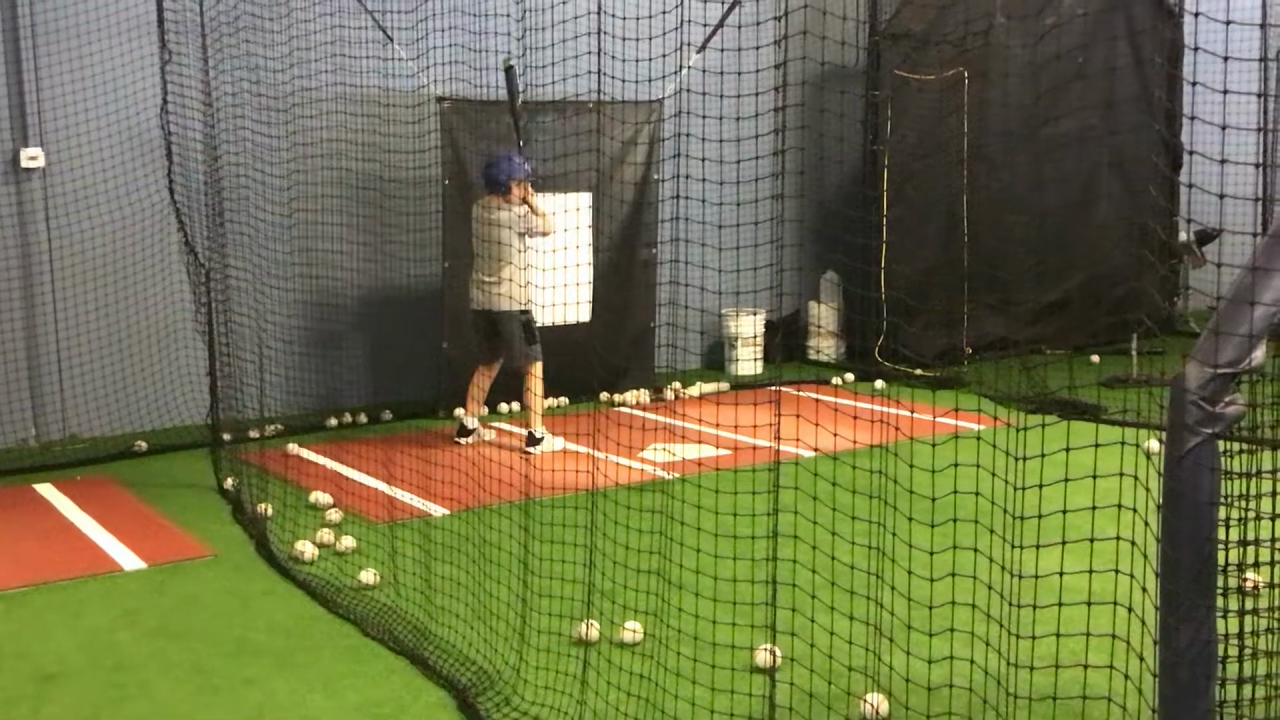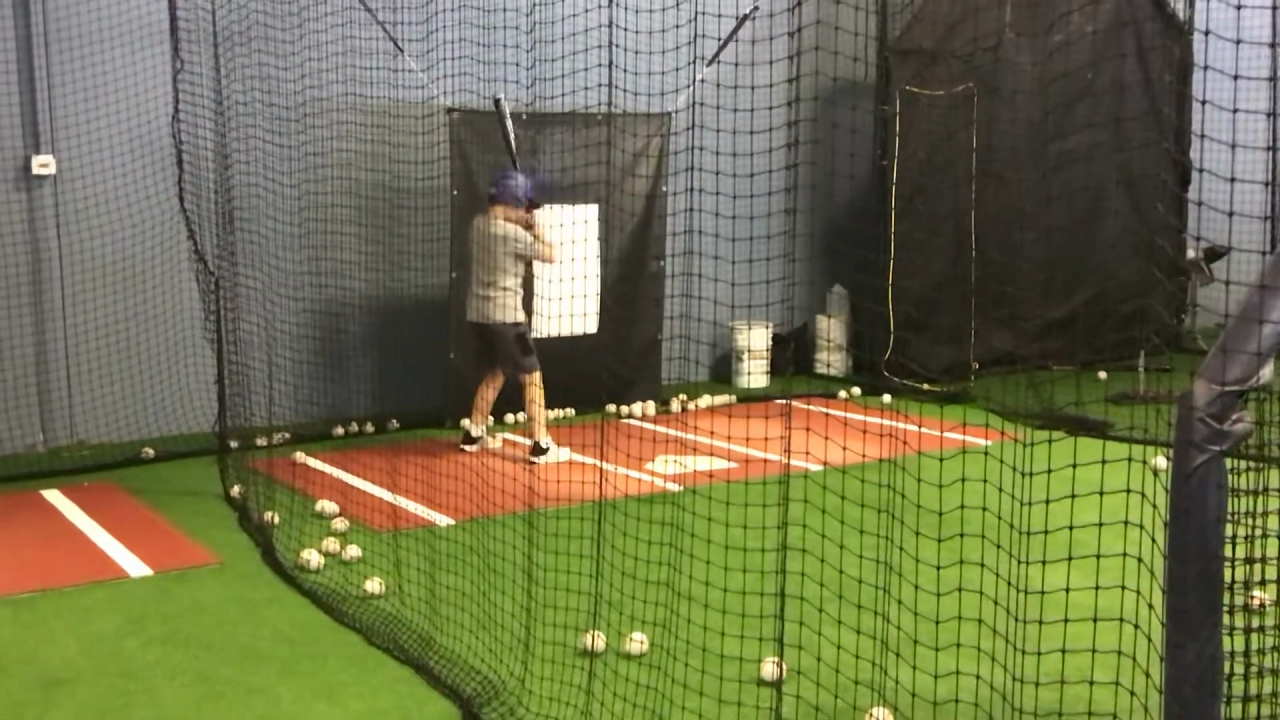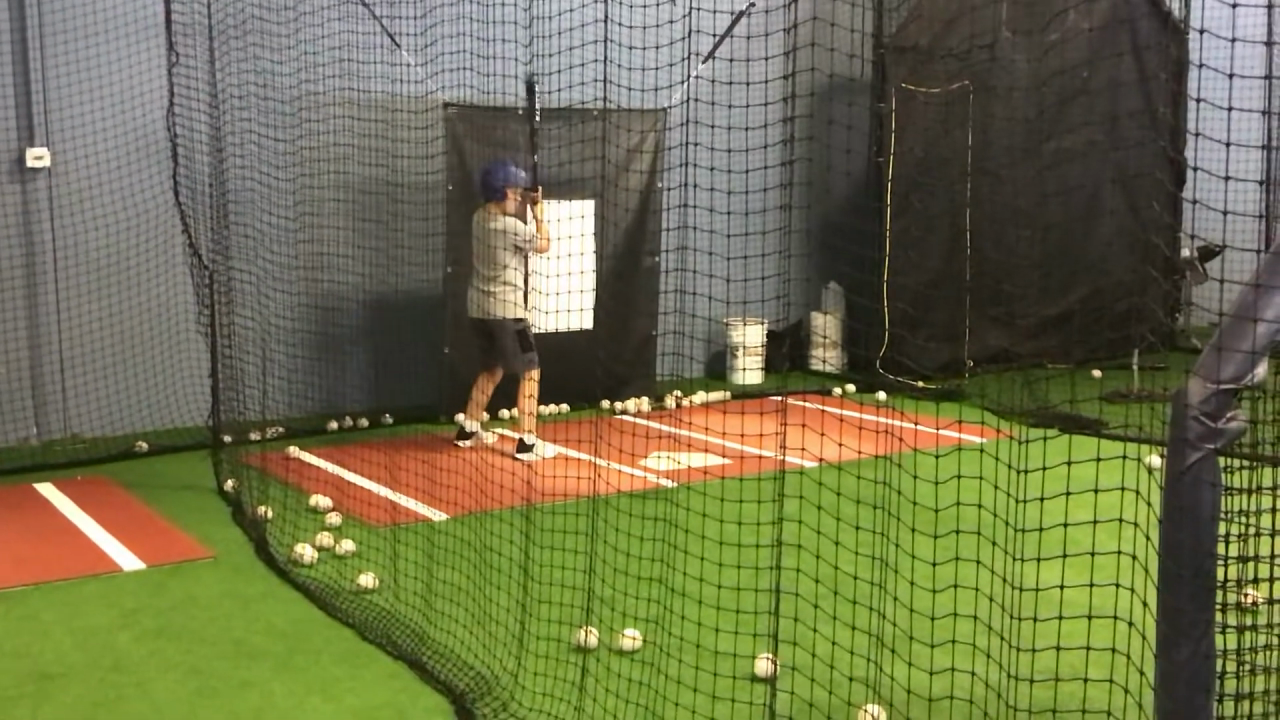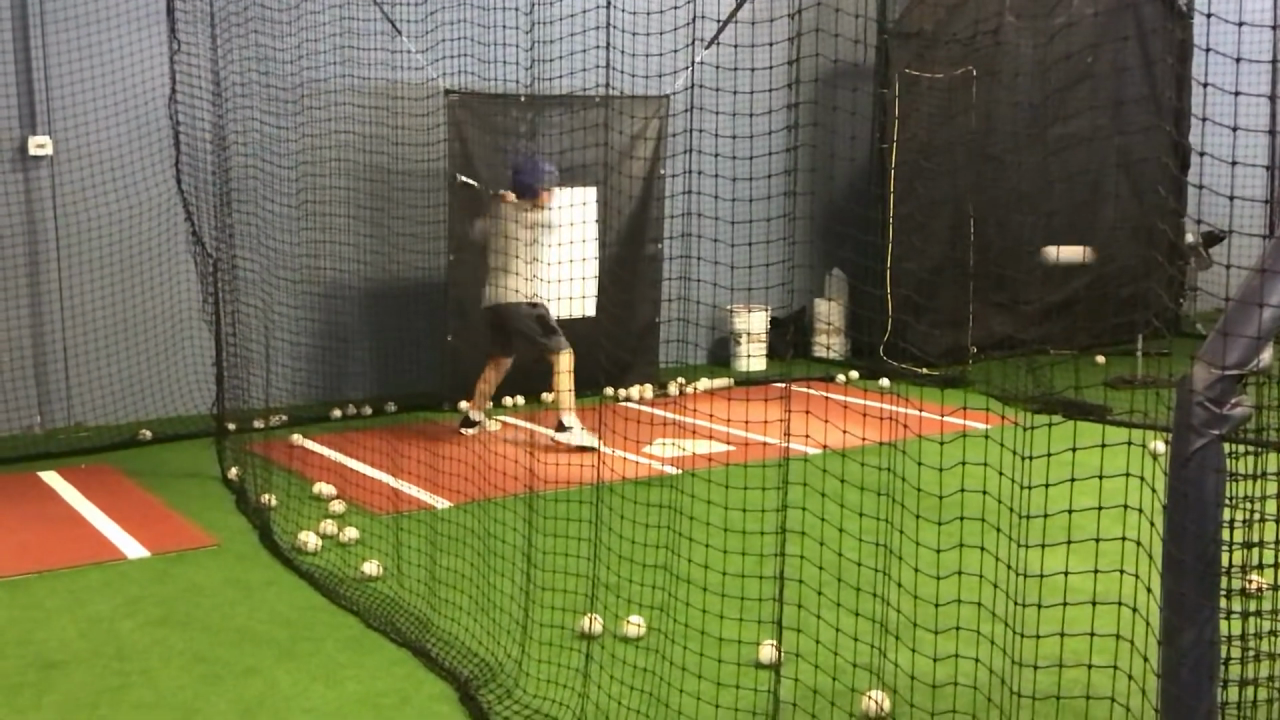
dt=1s
person 1, frame 1
left shoulder: (478, 210)
right shoulder: (516, 215)
right elbow: (548, 227)
left wrist: (522, 201)
right wrist: (531, 201)
left hip: (481, 302)
right hip: (511, 303)
left knee: (488, 362)
right knee: (533, 365)
left ankle: (468, 426)
right ankle: (536, 435)
person 1, frame 2
left shoulder: (478, 224)
right shoulder: (512, 233)
right elbow: (549, 256)
left wrist: (523, 226)
right wrist: (535, 229)
left hip: (478, 314)
right hip: (505, 315)
left knee: (494, 373)
right knee: (531, 376)
left ankle: (474, 434)
right ankle: (541, 445)
person 1, frame 3
left shoulder: (479, 218)
right shoulder: (512, 227)
right elbow: (544, 245)
left wrist: (524, 205)
right wrist: (538, 212)
left hip: (479, 309)
right hip: (506, 311)
left knee: (492, 369)
right knee: (530, 371)
left ankle: (468, 429)
right ankle: (527, 441)
person 1, frame 4
left shoulder: (498, 211)
right shoulder: (539, 217)
left elbow: (481, 234)
right wrist: (514, 200)
left hip: (493, 300)
right hip: (520, 300)
left knee: (500, 359)
right knee: (562, 353)
left ankle: (473, 417)
right ankle: (567, 425)
